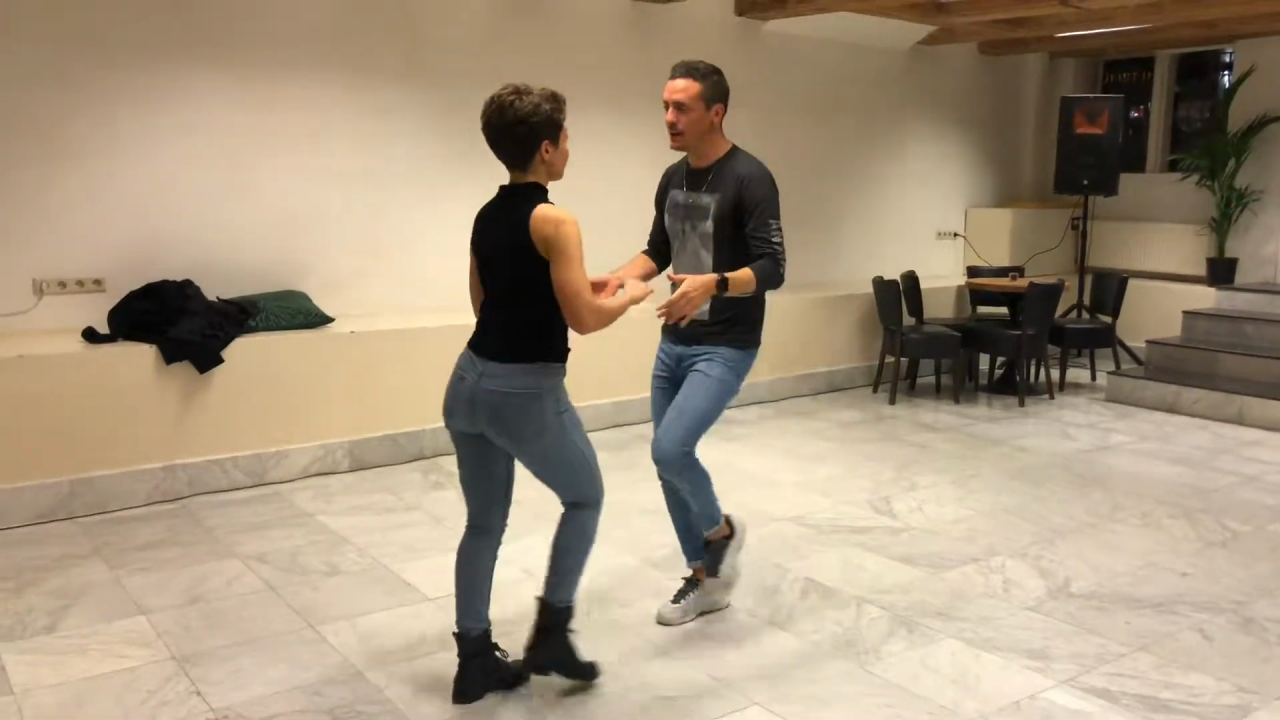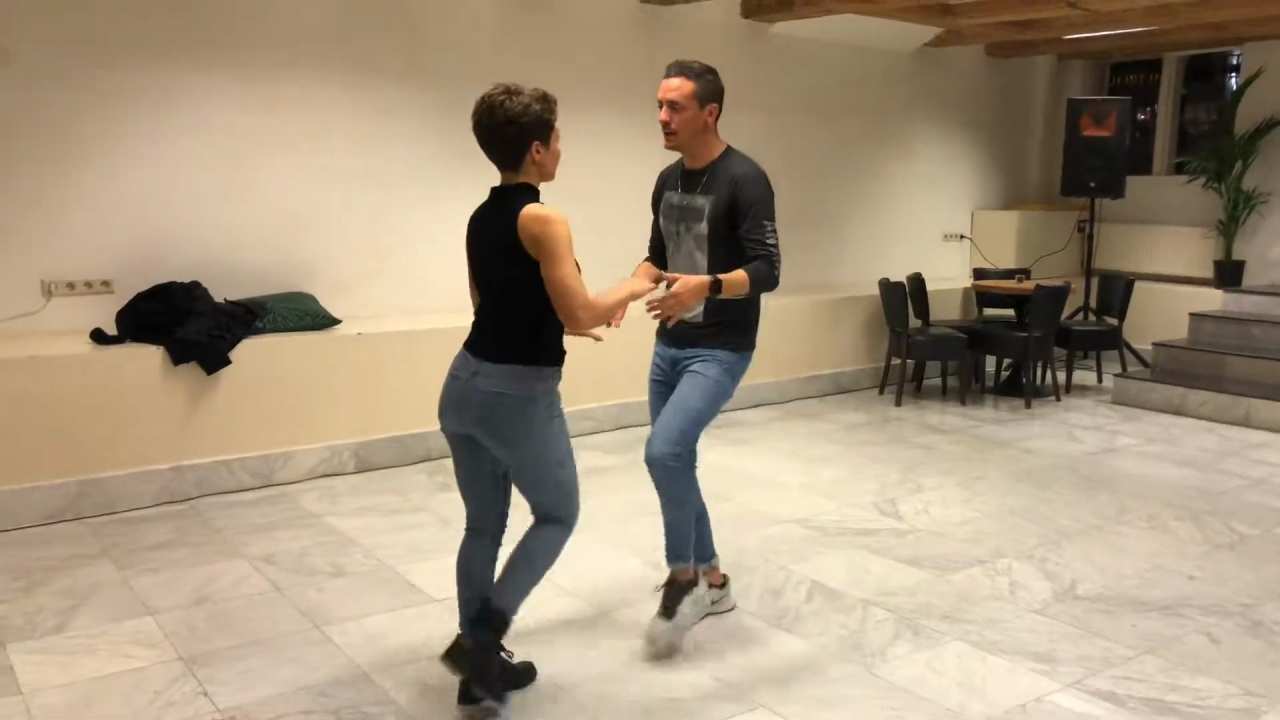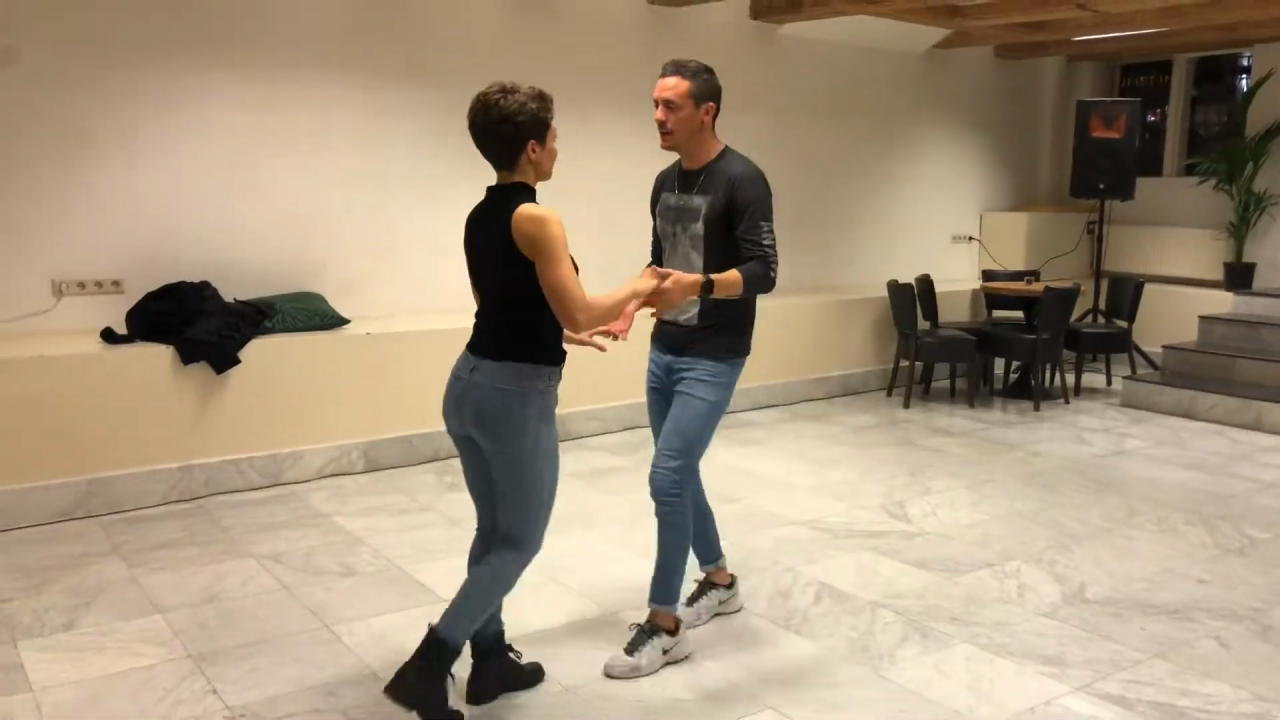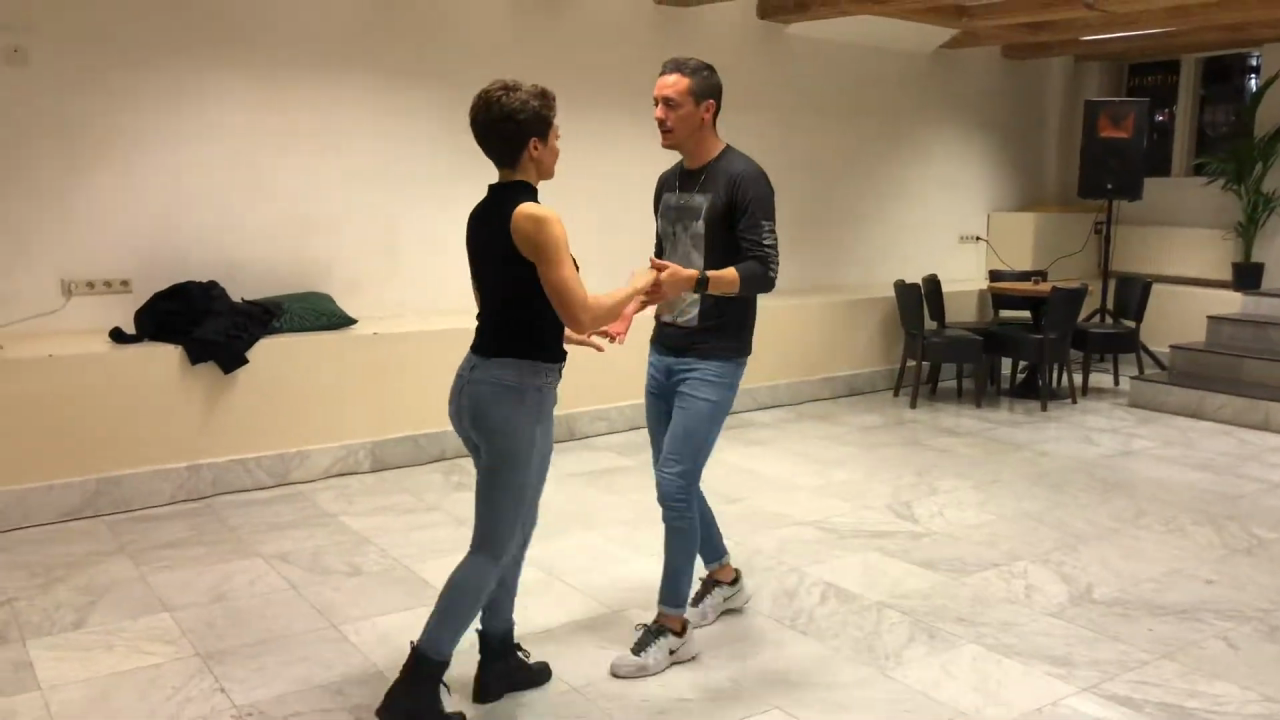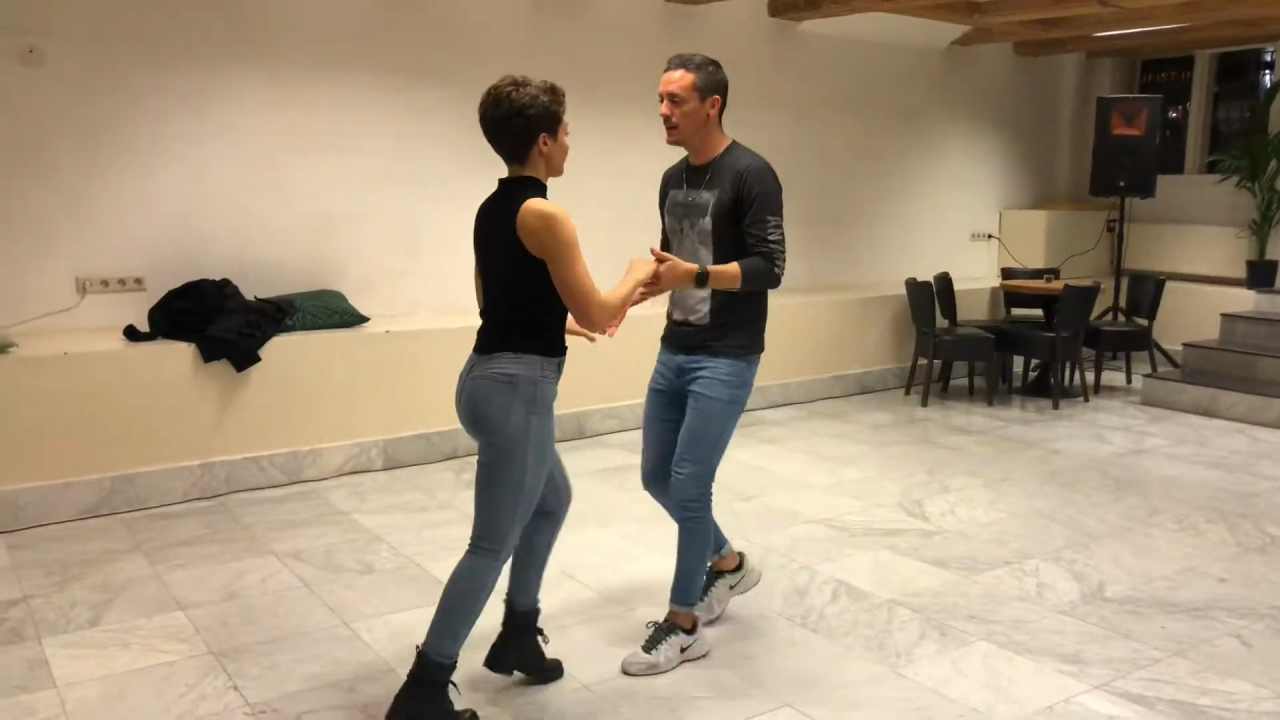
dt=0.1s
person 1, frame 1
left shoulder: (487, 218)
right shoulder: (552, 222)
right elbow: (585, 318)
right wrist: (631, 293)
left hip: (469, 382)
right hip: (527, 391)
left knee: (483, 524)
right knee: (585, 497)
left ankle: (476, 659)
right ankle: (551, 633)
person 1, frame 2
left shoulder: (480, 220)
right shoulder: (541, 220)
right elbow: (580, 316)
left wrist: (554, 311)
right wrist: (630, 290)
left hip: (464, 383)
right hip: (519, 393)
left knee: (483, 526)
right knee: (557, 516)
left ankle: (483, 658)
right ankle: (479, 638)
person 1, frame 3
left shoulder: (479, 218)
right shoulder: (535, 219)
right elbow: (579, 314)
left wrist: (563, 333)
right wrist: (636, 288)
left hip: (468, 384)
right hip: (517, 394)
left knee: (494, 529)
right knee: (517, 539)
left ankle: (491, 661)
person 1, frame 4
left shoulder: (481, 215)
right shoulder: (536, 219)
right elbow: (581, 314)
left wrist: (561, 332)
right wrist: (637, 284)
left hip: (475, 382)
right hip: (516, 393)
left knee: (502, 532)
right knee: (498, 545)
left ankle: (500, 659)
person 1, frame 5
left shoulder: (492, 210)
right shoulder: (543, 215)
right elbow: (596, 316)
left wrist: (557, 317)
right wrist: (637, 274)
left hip: (491, 376)
right hip: (517, 389)
left knee: (551, 501)
right knee: (493, 542)
left ankle: (518, 633)
person 2, frame 1
left shoulder: (749, 178)
right shoulder: (671, 179)
left elbow: (772, 270)
left wrist: (714, 285)
right wrist: (616, 280)
left hip: (725, 347)
right hip: (673, 344)
left knee: (670, 449)
right knee: (670, 457)
left ankle: (719, 533)
right ankle: (708, 576)
person 2, frame 2
left shoulder: (744, 180)
right shoulder: (667, 181)
left elbow: (767, 272)
left wrist: (706, 285)
left hip: (719, 351)
right hip: (669, 347)
left knee: (664, 453)
right knee: (672, 465)
left ankle: (683, 577)
right ankle: (712, 582)
person 2, frame 3
left shoulder: (743, 181)
right shoulder: (664, 183)
left elbow: (763, 274)
left wrist: (699, 286)
right wrist: (633, 304)
left hip: (713, 360)
right hip: (664, 353)
left knee: (667, 479)
right knee: (679, 477)
left ankle: (665, 625)
right ankle: (720, 581)
person 2, frame 4
left shoulder: (744, 179)
right shoulder: (667, 183)
left elbow: (763, 273)
left wrist: (694, 282)
right wrist: (631, 306)
left hip: (714, 360)
right hip: (664, 354)
left knee: (673, 485)
right knee: (675, 481)
left ankle: (671, 626)
right ankle: (724, 577)
person 2, frame 5
left shoulder: (751, 174)
right shoulder: (673, 180)
left elbow: (770, 269)
left wrist: (695, 275)
right wrist: (624, 299)
left hip: (726, 360)
right hip: (675, 352)
left knee: (689, 486)
right knee: (656, 476)
left ankle: (683, 624)
right ankle: (727, 562)
